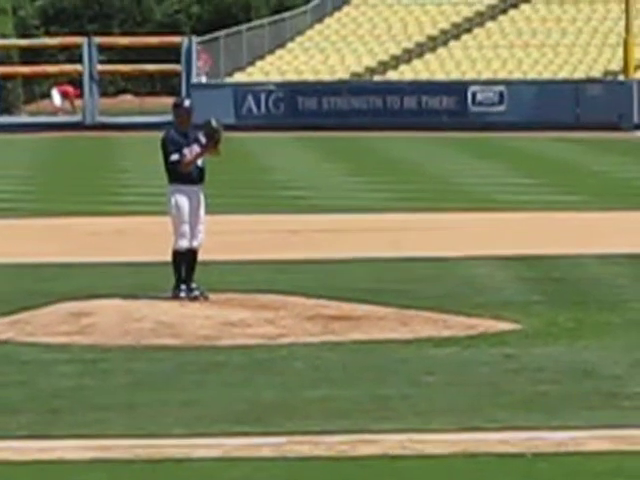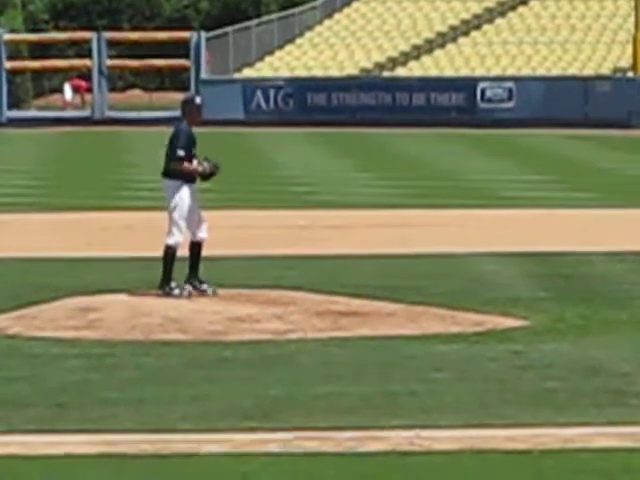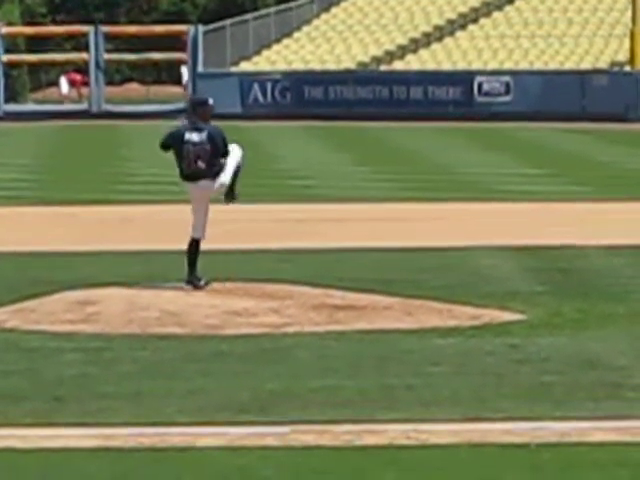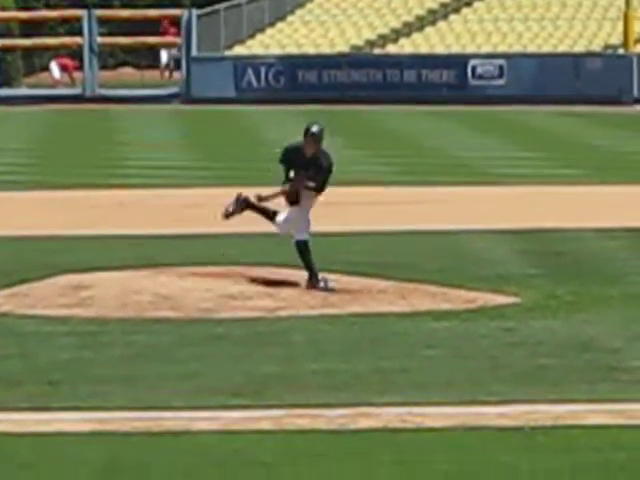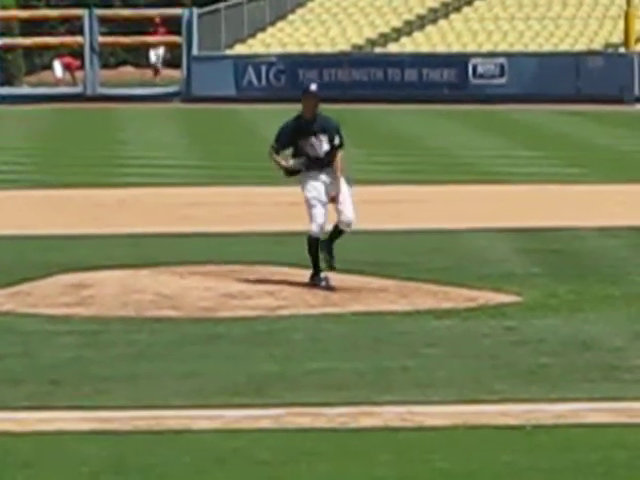
dt=1s
person 1, frame 1
left shoulder: (195, 133)
right shoulder: (170, 137)
left elbow: (214, 151)
right elbow: (182, 166)
left wrist: (213, 141)
right wrist: (201, 152)
left hip: (197, 189)
right hip: (180, 190)
left knee: (196, 239)
right knee: (182, 240)
left ankle: (189, 283)
right ankle: (178, 286)
person 1, frame 2
left shoulder: (182, 130)
right shoulder: (184, 132)
right elbow: (176, 164)
left wrist: (196, 166)
right wrist: (197, 170)
left hip: (184, 186)
right hip: (179, 186)
left knee: (199, 231)
right knee: (176, 234)
left ankle: (193, 278)
right ankle: (166, 283)
person 1, frame 3
left shoulder: (178, 133)
right shoulder: (215, 131)
left elbow: (163, 147)
right elbow: (225, 156)
left hip: (194, 187)
right hip: (217, 182)
left knee: (197, 231)
right knee: (236, 150)
left ankle: (192, 275)
right ankle: (230, 193)
person 1, frame 4
left shoulder: (325, 162)
right shoulder: (291, 151)
left elbow: (314, 190)
right wrist: (288, 181)
left hip: (309, 192)
left knee: (284, 224)
right knee: (301, 232)
left ankle: (247, 203)
right ankle: (313, 277)
person 1, frame 5
left shoulder: (329, 123)
right shoulder: (291, 127)
left elbow: (338, 154)
right elbow: (274, 150)
left wrist: (339, 185)
right wrist: (281, 162)
left hip: (333, 173)
right hip: (310, 177)
left knee: (347, 219)
right knee: (317, 223)
left ankle: (327, 245)
right ankle: (316, 274)
